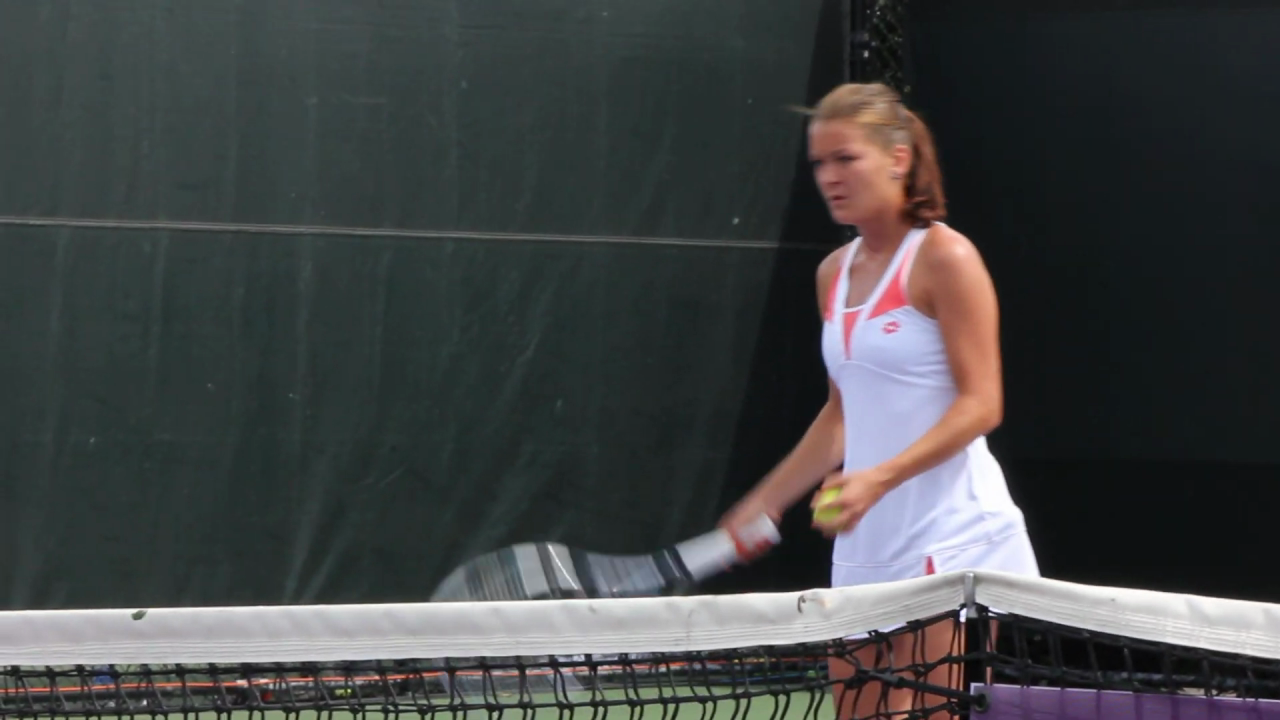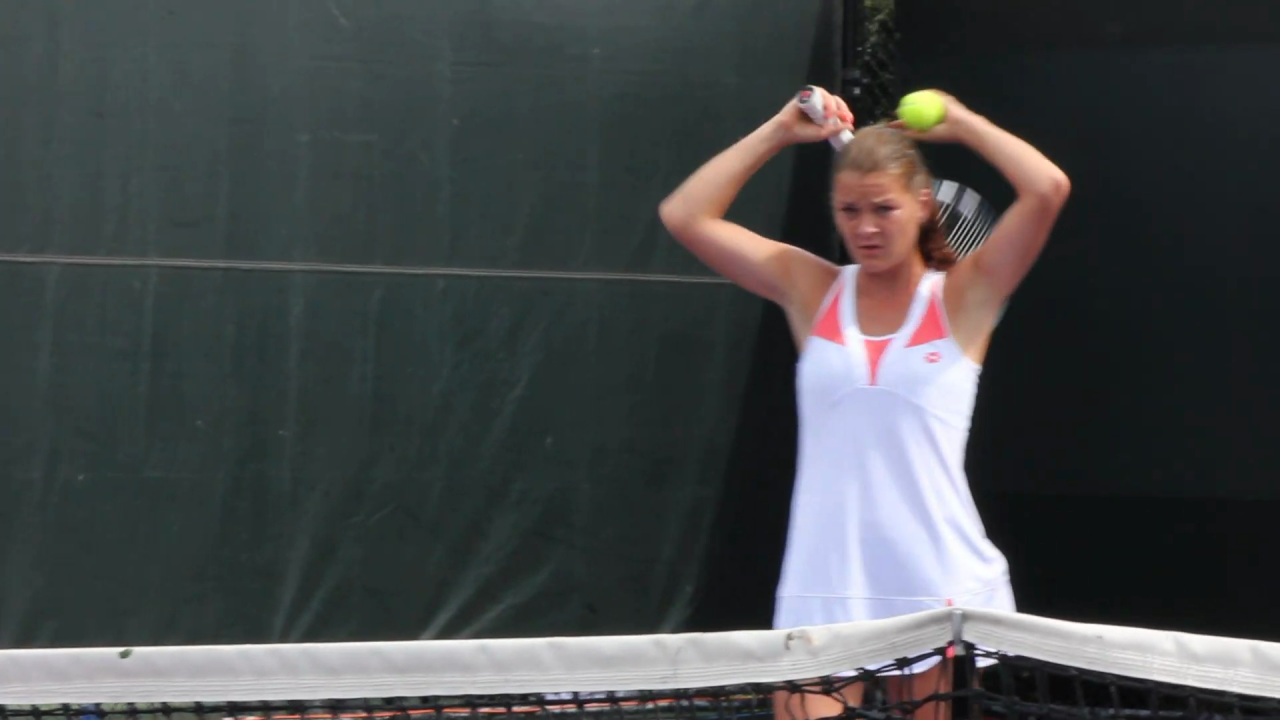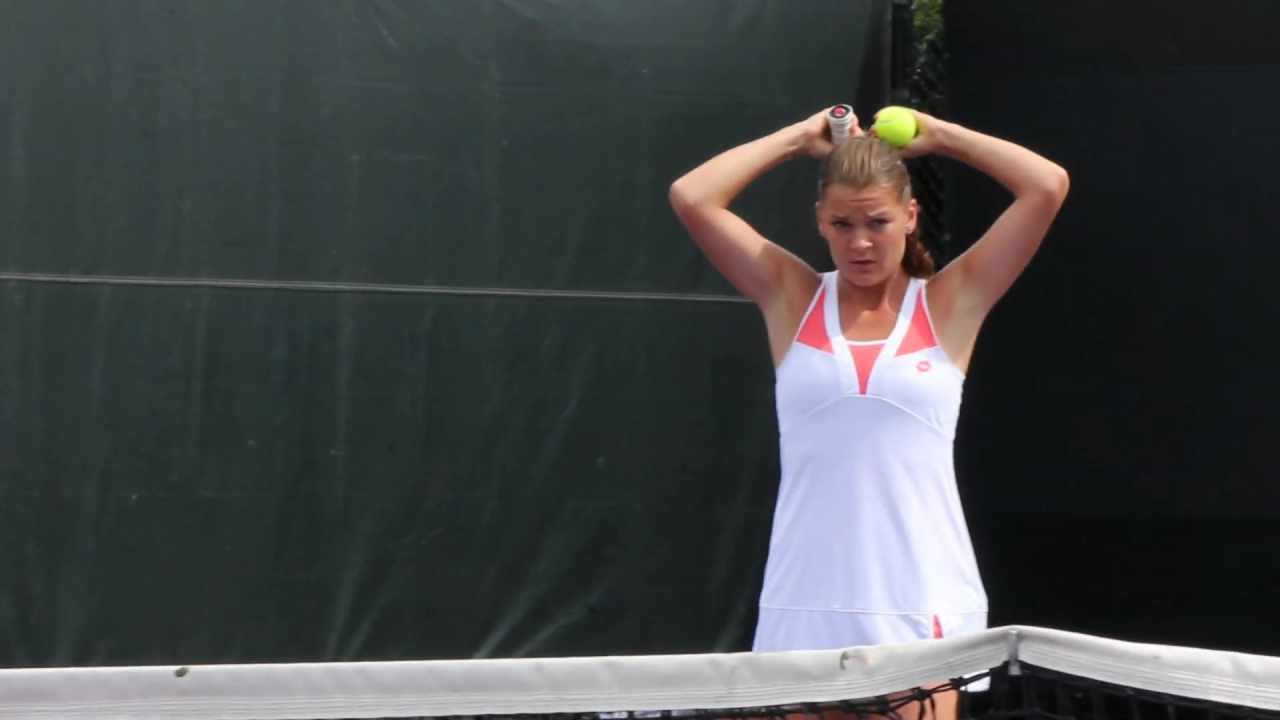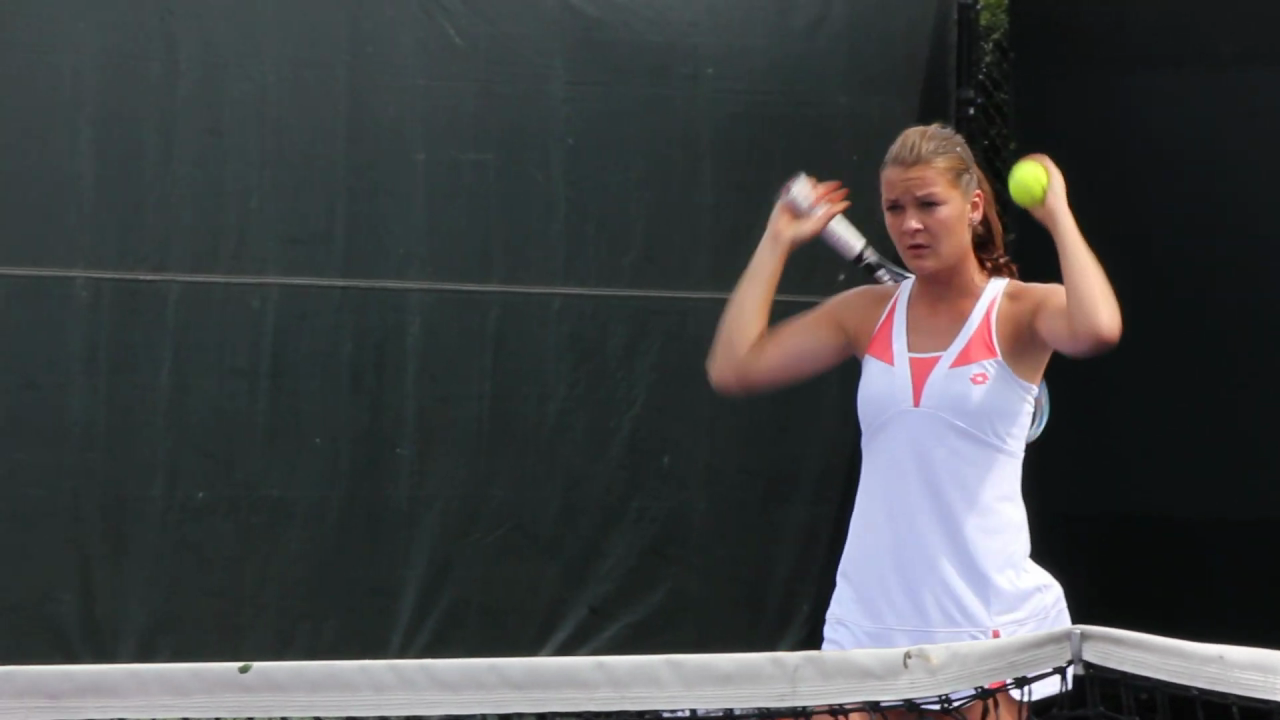
dt=0.7s
person 1, frame 1
left shoulder: (947, 257)
right shoulder: (834, 273)
left elbow: (980, 404)
left wrist: (877, 475)
right wrist: (767, 500)
left hip: (953, 539)
right hip: (865, 545)
person 1, frame 2
left shoulder: (965, 295)
right shoulder: (810, 288)
left elbow: (1049, 191)
right elbow: (683, 217)
left wrist: (963, 124)
right wrist: (779, 130)
left hip: (938, 586)
right hip: (825, 586)
person 1, frame 3
left shoulder: (950, 304)
right shoulder: (792, 299)
left elbow: (1049, 185)
right elbow: (691, 198)
left wrist: (937, 135)
right wrist: (801, 136)
left hip: (921, 609)
right hip: (807, 605)
person 1, frame 4
left shoulder: (1021, 312)
right shoulder: (867, 312)
left elbow: (1098, 330)
right elbow: (731, 371)
left wrist: (1058, 215)
right wrist: (779, 238)
left hip: (985, 617)
right hip: (867, 617)
